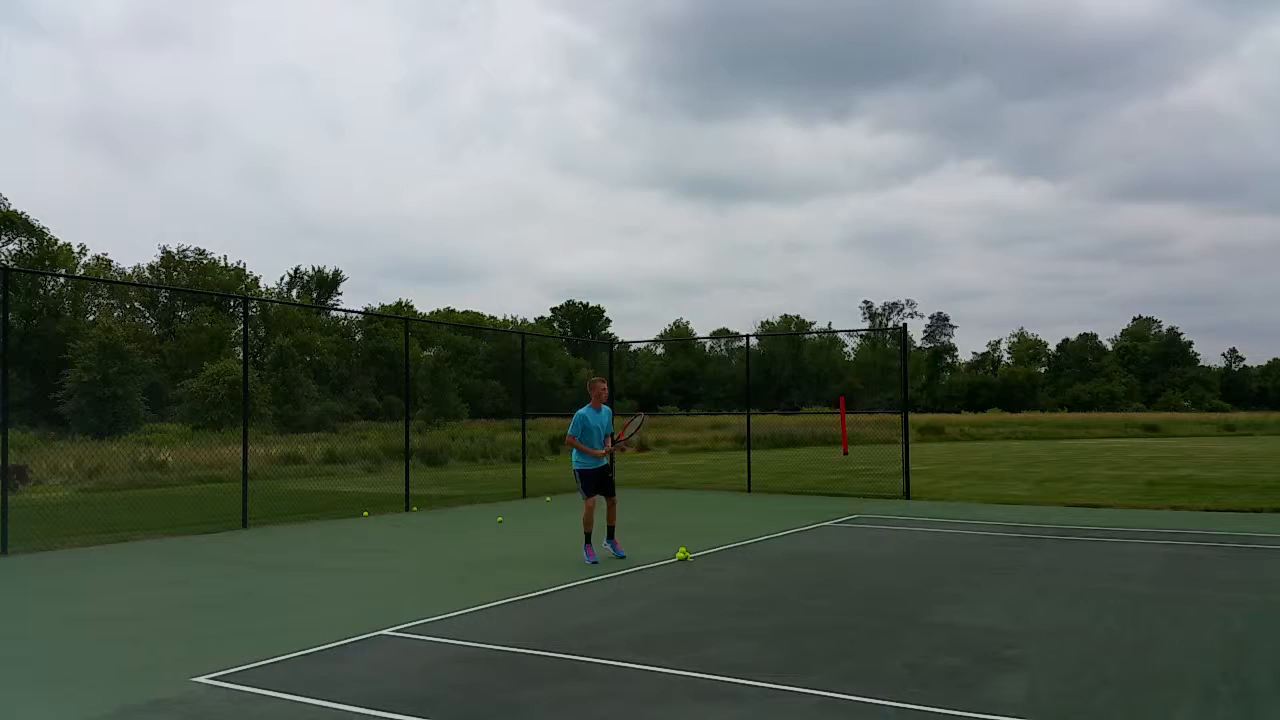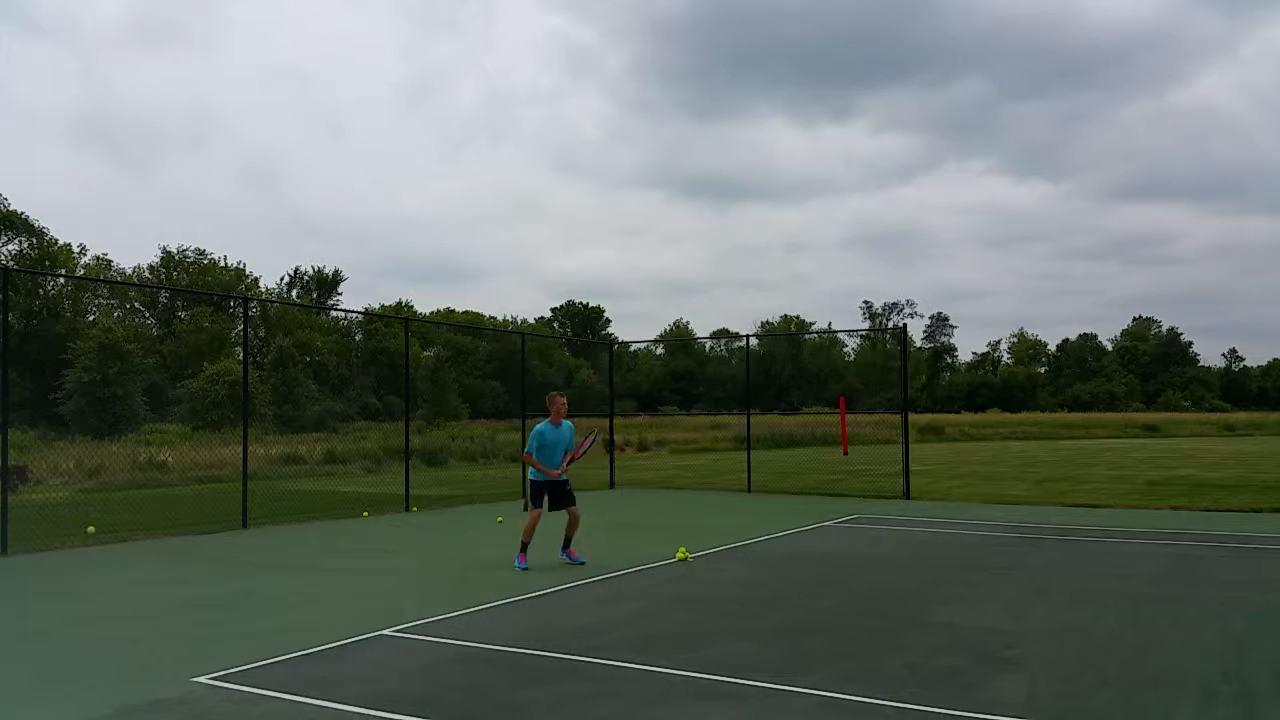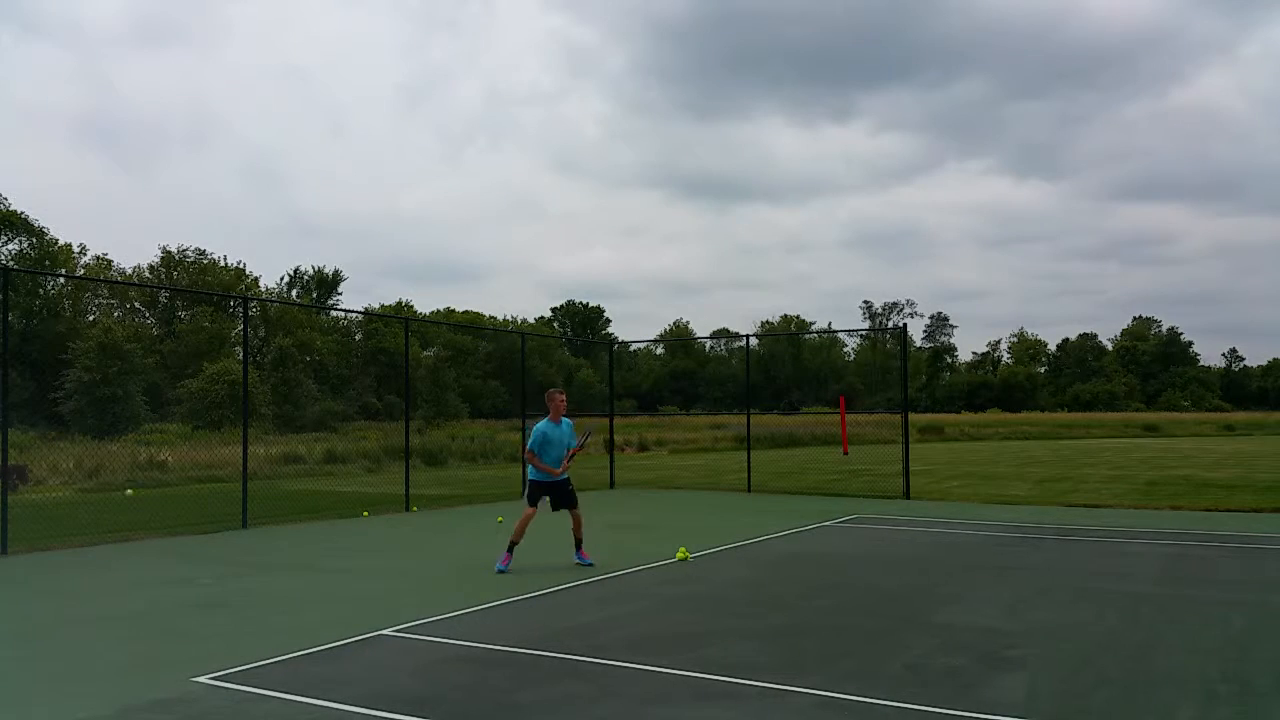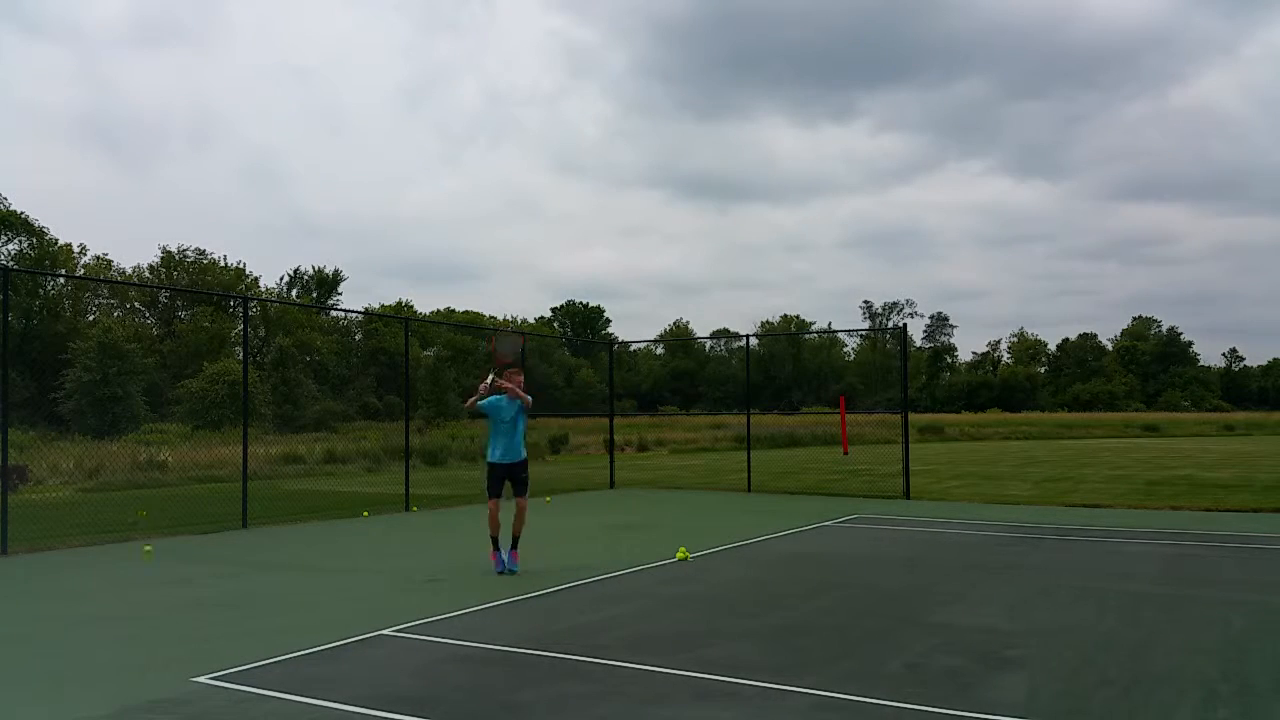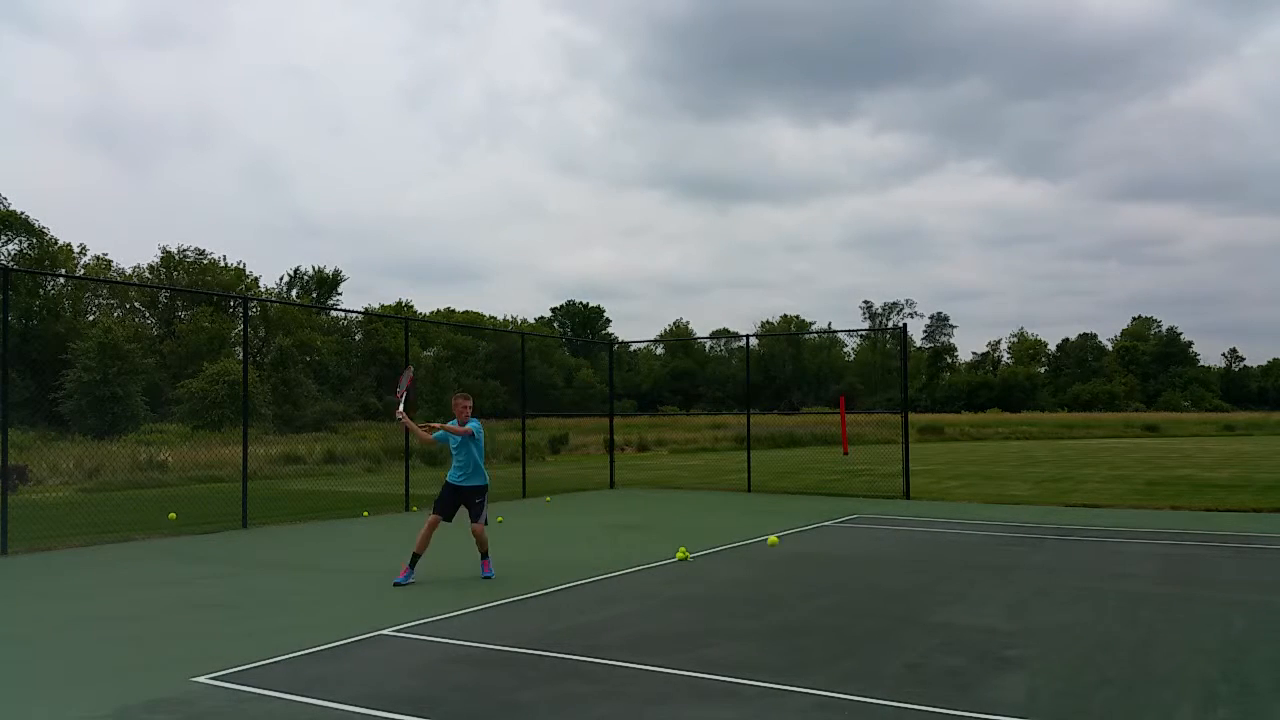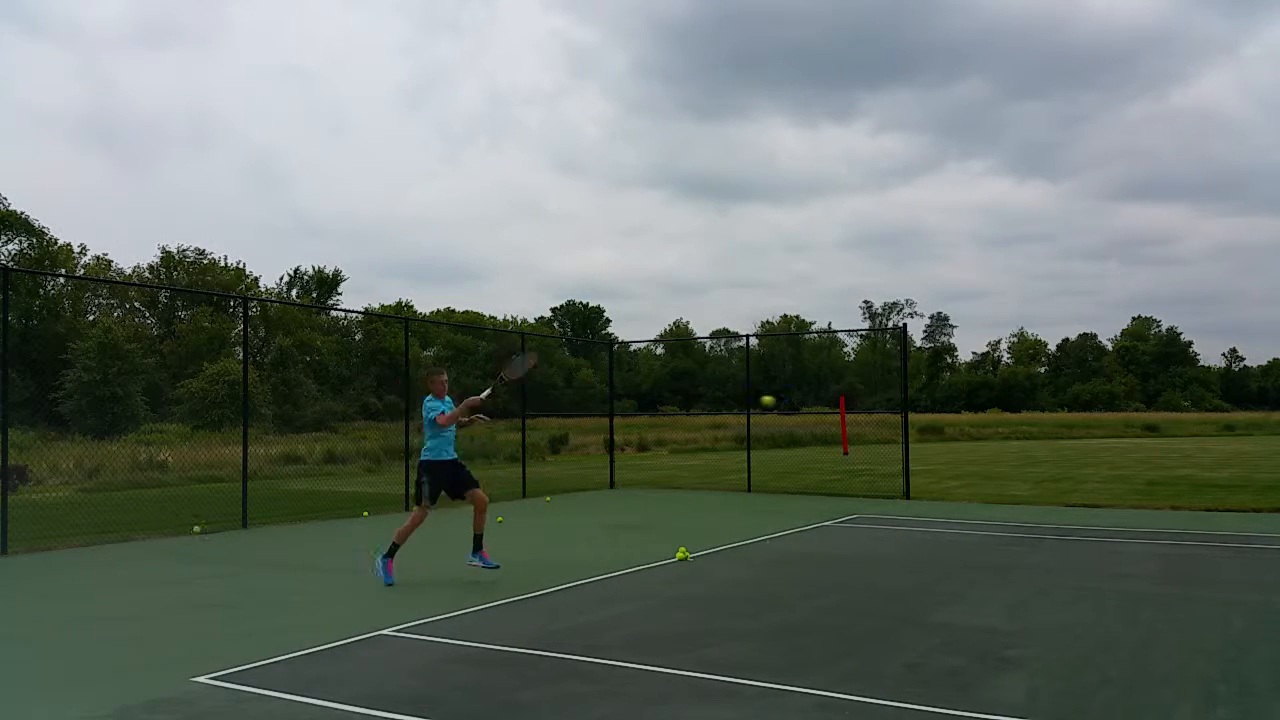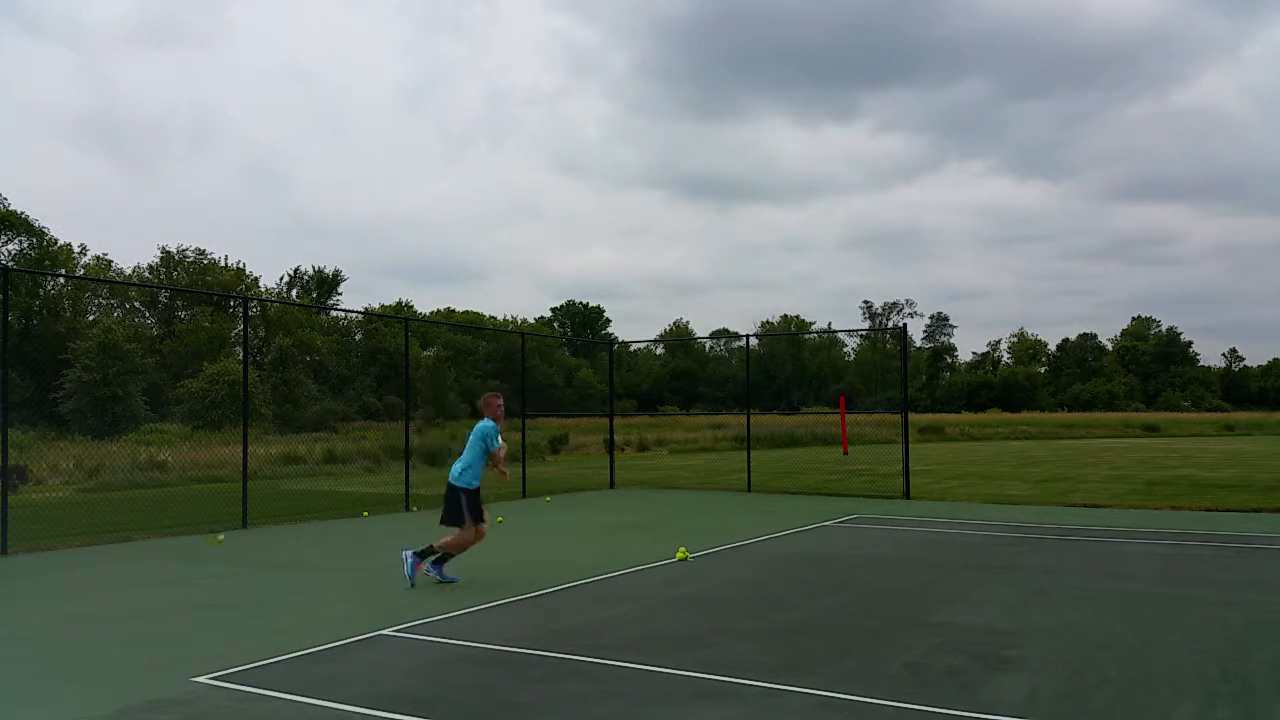
dt=0.4s
person 1, frame 1
left shoulder: (608, 412)
right shoulder: (581, 415)
right elbow: (570, 440)
left wrist: (608, 446)
right wrist: (592, 452)
left hip: (602, 464)
right hip: (583, 466)
left knee: (612, 501)
right knee: (590, 503)
left ankle: (611, 540)
right ankle: (588, 546)
person 1, frame 2
left shoulder: (569, 426)
right shoulder: (539, 430)
right elbow: (526, 457)
left wrist: (564, 464)
right wrist: (547, 472)
left hip: (560, 479)
right hip: (538, 478)
left knee: (575, 514)
right knee: (535, 515)
left ankle: (566, 549)
right ankle: (521, 554)
person 1, frame 3
left shoulder: (568, 424)
right shoulder: (540, 429)
left elbow: (571, 449)
right elbow: (528, 455)
left wrist: (566, 463)
right wrist: (550, 470)
left hip: (561, 478)
right hip: (537, 478)
left knee: (576, 514)
right knee: (528, 514)
left ankle: (579, 552)
right ankle: (508, 554)
person 1, frame 4
left shoulder: (525, 401)
right shoulder: (494, 402)
left elbow: (526, 401)
right elbow: (469, 406)
left wrist: (511, 388)
right wrist: (478, 395)
left hip: (517, 460)
right hip: (495, 461)
left knee: (521, 506)
right knee: (493, 507)
left ankle: (514, 551)
right ankle: (496, 550)
person 1, frame 5
left shoulder: (475, 425)
right shoulder: (448, 428)
left elbow: (461, 430)
right elbow: (428, 439)
left wrist: (437, 426)
right wrist: (407, 421)
left hip: (476, 484)
right hip: (453, 483)
left knee: (477, 529)
right knee: (431, 523)
left ankle: (485, 561)
right ankle: (410, 570)
person 1, frame 6
left shoulder: (447, 400)
right shoulder: (430, 403)
right elbow: (443, 423)
left wrist: (470, 419)
right wrist: (462, 406)
left hip: (451, 461)
right hip: (432, 463)
left knee: (481, 501)
right knee: (419, 515)
left ankle: (477, 553)
right ankle: (387, 559)
person 1, frame 7
left shoulder: (485, 426)
right shoulder: (489, 427)
right elbow: (498, 457)
left wrist: (499, 466)
right wrist: (502, 447)
left hip: (465, 484)
right hip: (462, 485)
left knee: (479, 533)
right knee: (466, 536)
left ankle: (436, 564)
right ankle: (416, 556)
